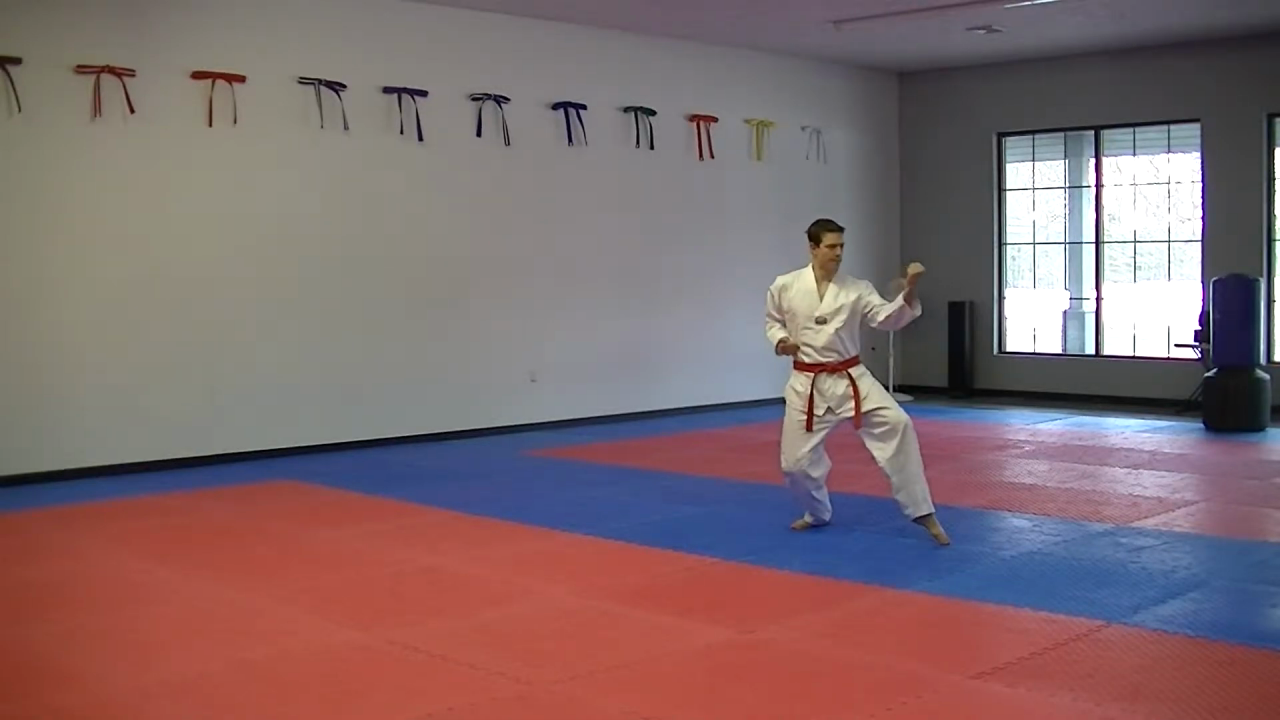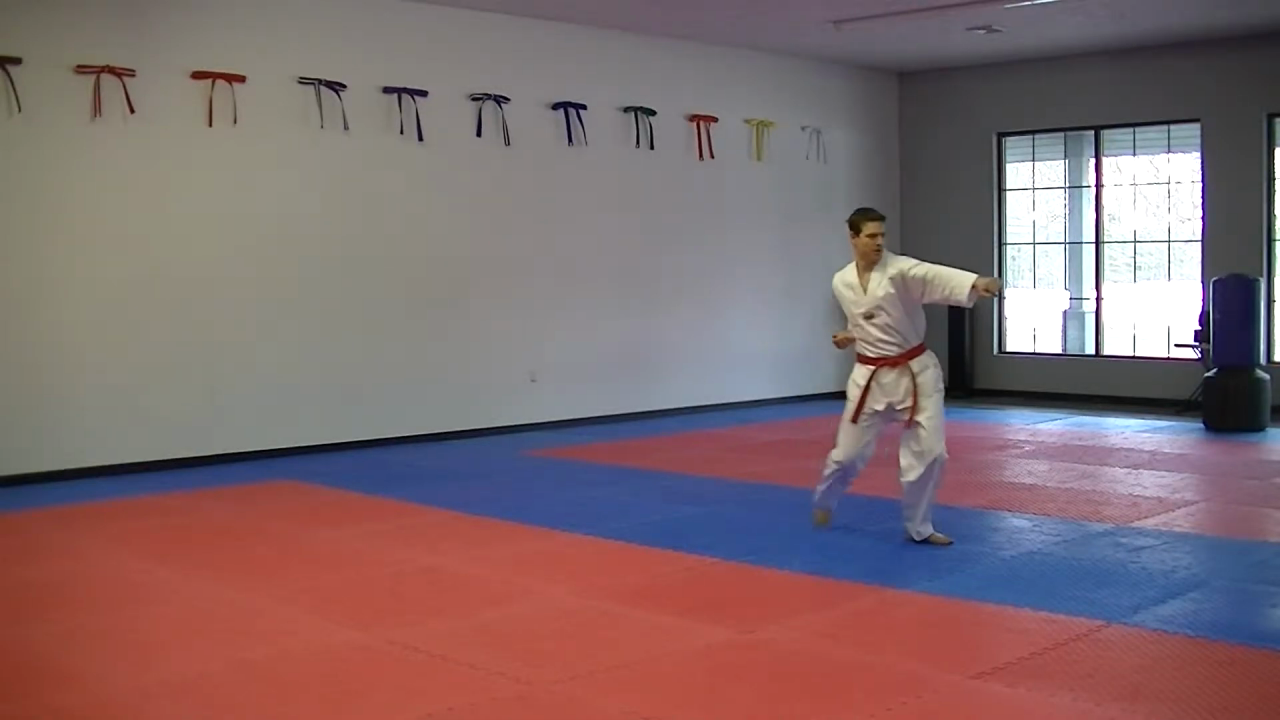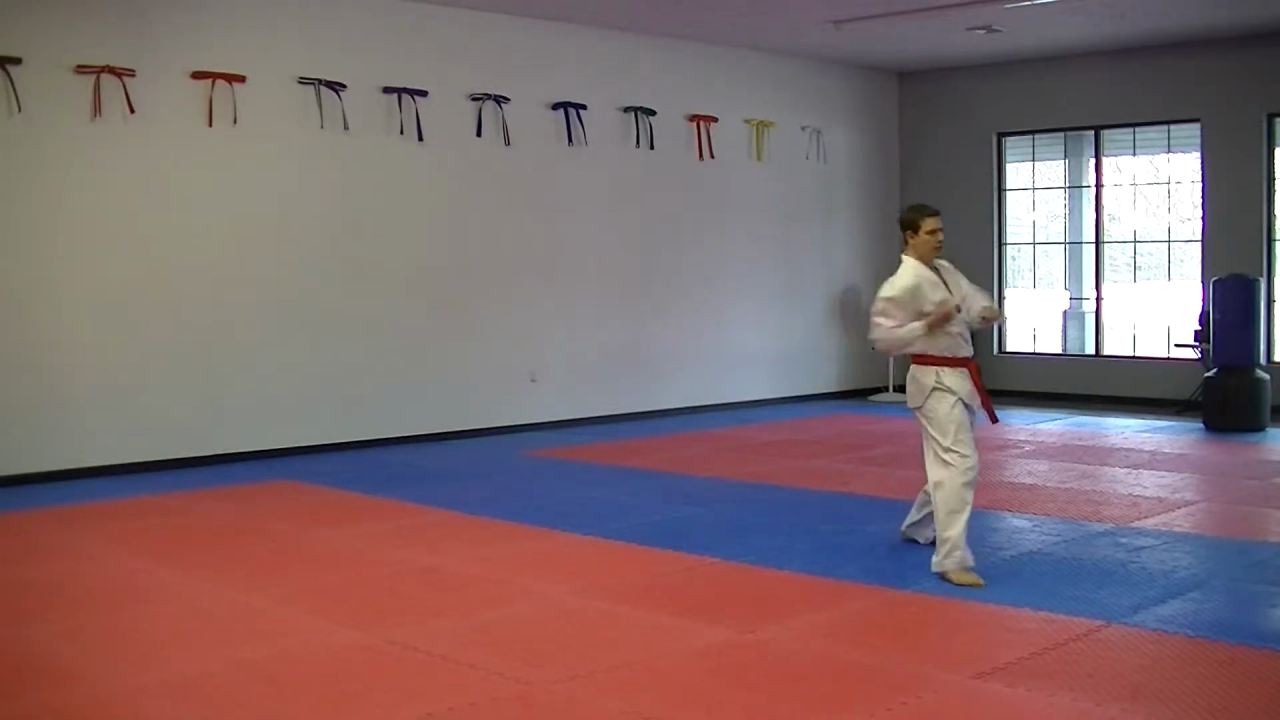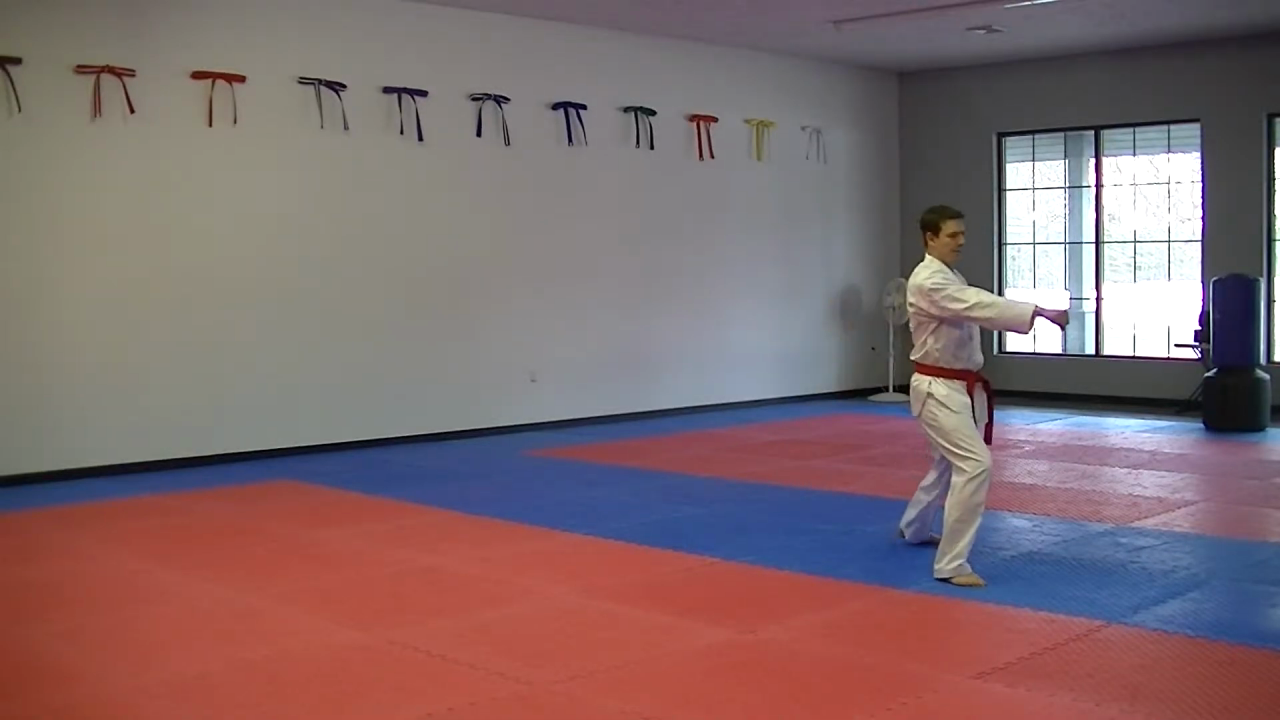
dt=0.4s
person 1, frame 1
left shoulder: (856, 288)
right shoulder: (785, 286)
left elbow: (888, 318)
right elbow: (773, 321)
left wrist: (909, 291)
right wrist: (780, 340)
left hip: (851, 379)
right hip: (807, 385)
left knee: (897, 424)
right knee: (796, 462)
left ankle: (922, 511)
right ankle: (817, 513)
person 1, frame 2
left shoulder: (902, 269)
right shoulder: (842, 281)
left elbow: (939, 276)
left wrist: (976, 282)
right wrist: (849, 336)
left hip: (915, 371)
right hip: (870, 375)
left knee: (929, 452)
right knee: (848, 451)
left ankle: (919, 527)
right ankle: (825, 502)
person 1, frame 3
left shoulder: (944, 270)
right shoulder: (901, 284)
left elbow: (972, 298)
right elbow: (885, 338)
left wrist: (984, 311)
right wrist: (929, 325)
left hip: (959, 377)
right hip: (935, 380)
left knee: (953, 462)
right knee: (959, 461)
left ankle: (918, 528)
right ankle: (952, 560)
person 1, frame 4
left shoulder: (948, 276)
right shoulder: (928, 282)
right elbow: (979, 306)
right wrist: (1041, 312)
left hip: (957, 387)
right hip: (939, 389)
left knee: (948, 465)
right knee: (975, 465)
left ankle: (914, 528)
right ankle: (951, 564)
